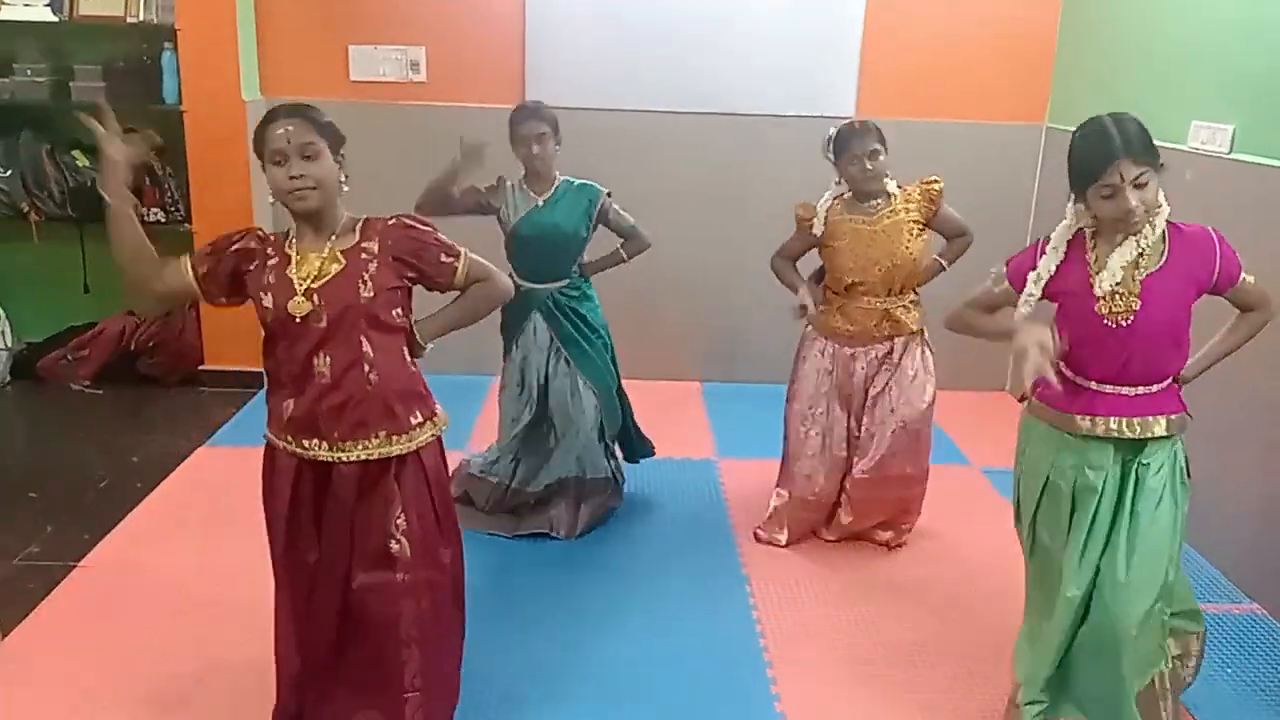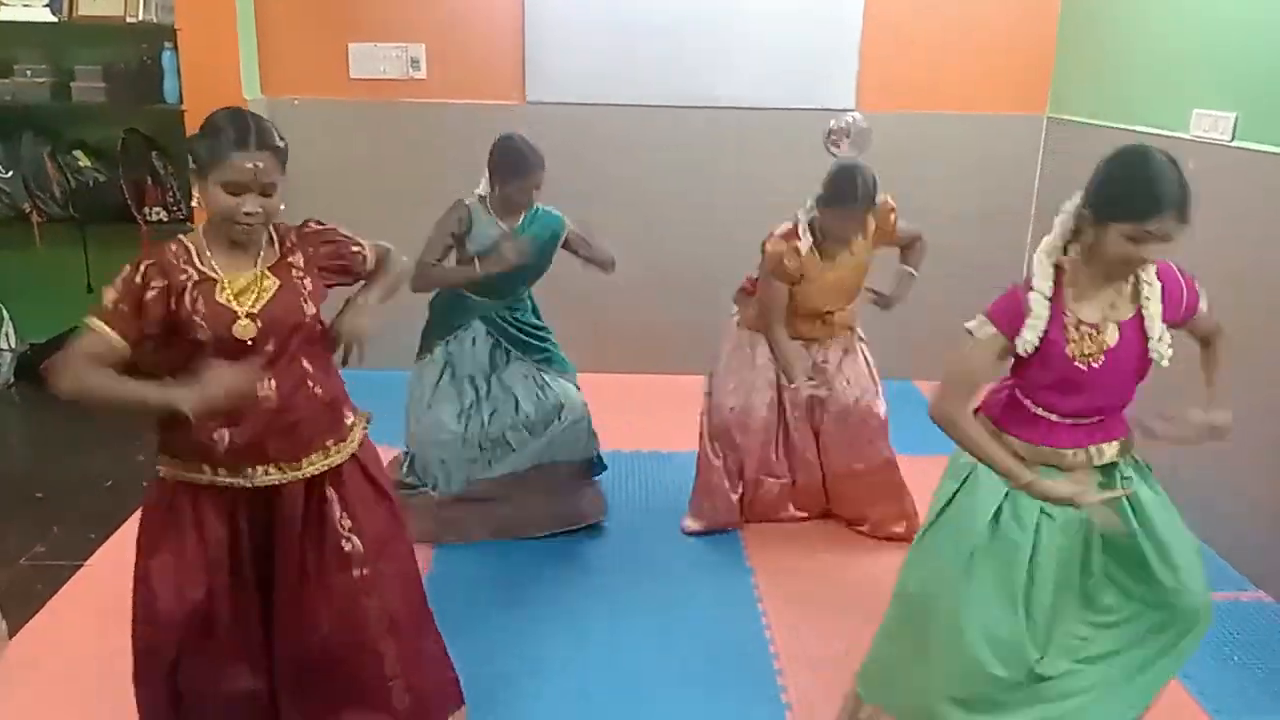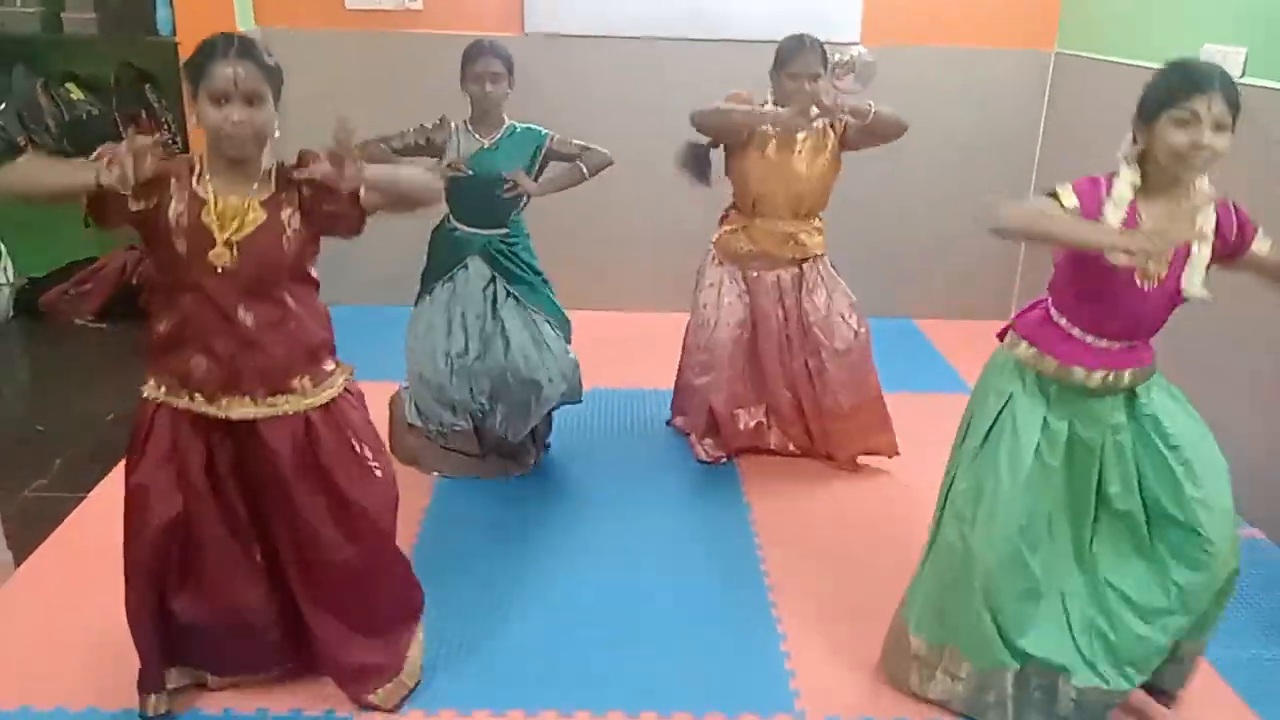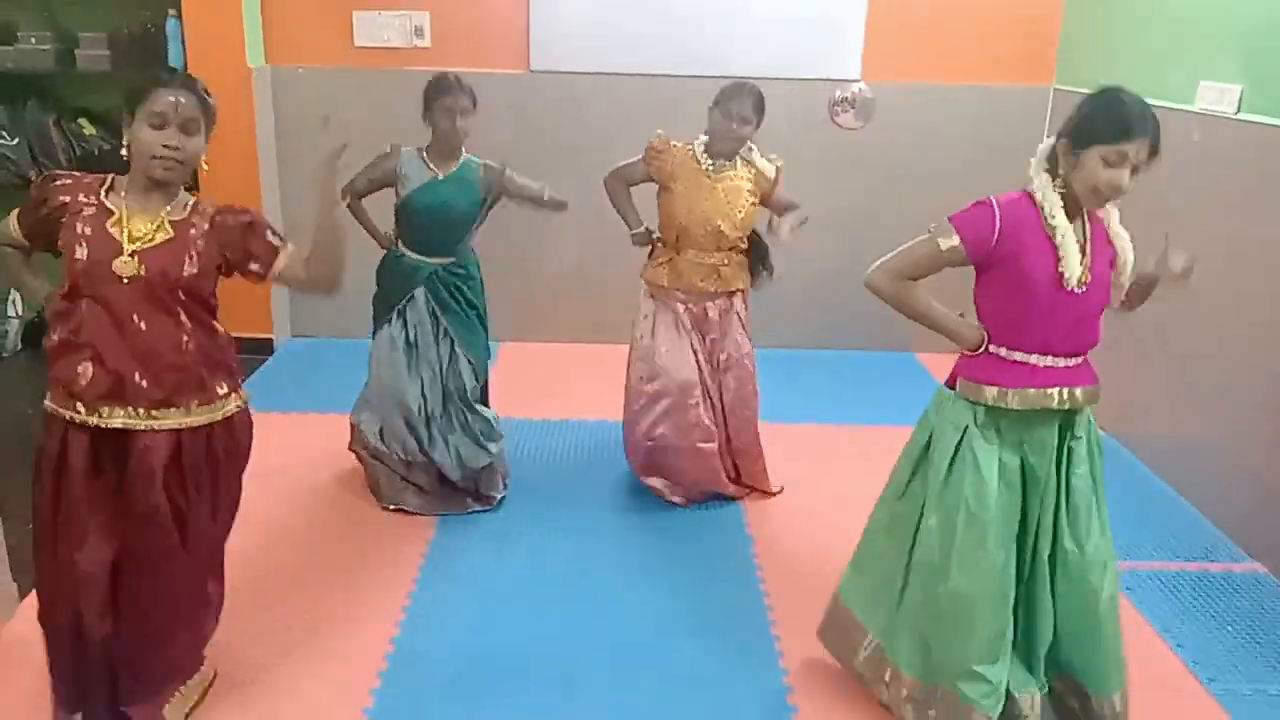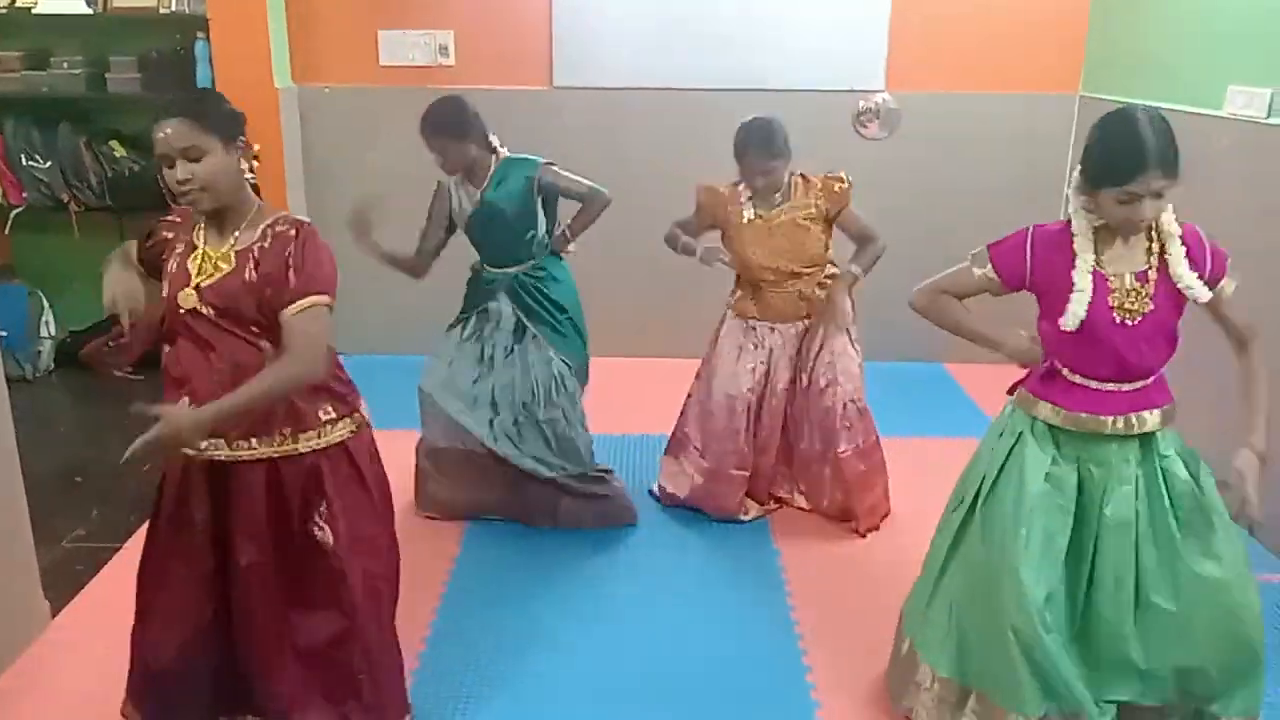
dt=1s
person 1, frame 1
left shoulder: (395, 239)
right shoulder: (251, 257)
left elbow: (496, 286)
right elbow: (149, 282)
left wrist: (418, 332)
right wrist: (116, 185)
left hip: (392, 459)
right hip: (303, 465)
left knee: (396, 609)
right knee: (314, 611)
person 1, frame 2
left shoulder: (311, 248)
right shoulder: (160, 276)
left elbow: (390, 261)
right elbow: (70, 375)
left wrist: (361, 310)
right wrist: (179, 393)
left hip: (328, 471)
right hip: (209, 488)
left knee: (363, 614)
right knee: (203, 634)
person 1, frame 3
left shoulder: (305, 184)
right shoulder: (157, 184)
left elbow: (428, 190)
left wrist: (357, 176)
right wrist: (99, 177)
left hip: (306, 407)
right hip: (190, 416)
left knee: (345, 537)
right knee: (185, 552)
left ankle: (370, 656)
right ankle: (189, 660)
person 1, frame 4
left shoulder: (221, 227)
right shoulder: (68, 198)
left elbow: (323, 277)
left wrist: (328, 185)
left hip: (191, 428)
right hip: (90, 428)
left knee: (176, 567)
right knee: (83, 570)
person 1, frame 5
left shoulder: (294, 243)
right shoulder: (174, 238)
left elbow: (306, 361)
right elbow: (127, 262)
left wrist: (199, 421)
right wrist: (120, 273)
left hip: (307, 453)
right hip: (209, 457)
left knee: (336, 595)
right knee: (188, 599)
person 2, frame 1
left shoulder: (1197, 248)
right shoulder: (1054, 256)
left elbow: (1260, 309)
right elbow: (960, 315)
left wrist: (1188, 370)
right wrist: (1020, 330)
left hip: (1148, 455)
right hip: (1060, 443)
left knee: (1127, 605)
right knee: (1063, 591)
person 2, frame 2
left shoulder: (1166, 288)
right shoulder: (1032, 299)
left elbow: (1212, 336)
right elbow: (948, 406)
left wrist: (1210, 407)
right wrist: (1038, 486)
left hip: (1109, 470)
right hip: (1019, 469)
left knee: (1174, 600)
right knee: (955, 620)
person 2, frame 3
left shoulder: (1220, 218)
right shoulder: (1099, 197)
right elbow: (1009, 219)
right wrist: (1131, 243)
left hip: (1131, 396)
right hip: (1039, 390)
left knee: (1196, 531)
right knee: (1002, 540)
left ankle: (1119, 664)
right ankle: (975, 665)
person 2, frame 4
left shoulder: (1108, 232)
right shoulder: (1000, 218)
right elbow: (884, 277)
left wrist: (1156, 277)
right wrist: (963, 330)
left hip: (1066, 431)
right hip: (985, 426)
left knee: (1075, 581)
right knee: (967, 581)
person 2, frame 5
left shoulder: (1191, 250)
right shoulder: (1041, 249)
left elbow: (1248, 342)
right elbow: (927, 297)
left wrist: (1253, 447)
right wrist: (1013, 346)
left hip: (1145, 452)
right hip: (1047, 445)
left knee: (1214, 605)
right knee: (1020, 600)
person 3, frame 1
left shoulder: (586, 196)
right shoulder: (501, 196)
left elbow: (640, 240)
right elbow: (427, 207)
left wrist: (590, 267)
right wrist: (461, 167)
left hip: (574, 316)
right hip: (525, 316)
left knee: (578, 409)
right knee: (526, 413)
left ankle: (580, 498)
right ankle: (523, 492)
person 3, frame 2
left shoulder: (548, 222)
right shoulder: (465, 214)
left elbow: (605, 263)
right elbow: (422, 278)
left wrist: (585, 249)
right wrist: (486, 267)
left hip: (516, 326)
right hip: (462, 329)
left knee: (561, 406)
right knee: (446, 425)
left ankle: (553, 500)
right ankle: (447, 504)
person 3, frame 3
left shoulder: (531, 140)
right shoulder: (445, 135)
left elbow: (602, 157)
right elbow: (369, 148)
left wrist: (540, 187)
left hip: (510, 259)
right hip: (456, 258)
left knee: (533, 359)
right knee: (440, 360)
left ankle: (515, 439)
right ankle: (451, 444)
person 3, frame 4
left shoulder: (485, 176)
right shoulder: (401, 163)
left elbow: (556, 202)
right elbow: (351, 192)
left wrist: (502, 185)
right wrist: (381, 238)
left hip: (455, 290)
right hip: (403, 287)
left knee: (457, 386)
right knee: (399, 386)
left ankle: (465, 472)
right ankle: (405, 476)
person 3, frame 5
left shoulder: (528, 172)
right shoulder: (448, 194)
left elbow: (598, 197)
right elbow: (419, 267)
left wrist: (559, 242)
right wrist: (375, 247)
left hip: (541, 296)
right hip: (490, 298)
left knee: (546, 394)
right knee: (448, 390)
left ankle: (559, 493)
right ankle: (464, 487)
person 4, frame 1
left shoulder: (918, 203)
right shoulder: (825, 217)
left elbow: (963, 236)
right elbow: (781, 260)
left wrist: (930, 270)
right wrist: (803, 289)
left hip: (897, 345)
right hip: (834, 342)
left knee: (895, 438)
right knee: (817, 434)
left ankle: (872, 520)
right ankle: (799, 515)
person 4, frame 2
left shoulder: (873, 229)
right shoulder: (785, 250)
left elbow: (915, 240)
right elbow: (775, 325)
left wrist: (905, 278)
right wrist: (796, 383)
left hip: (833, 339)
right hip: (766, 337)
left knee: (858, 422)
right knee: (739, 418)
left ankle: (867, 510)
right ankle: (737, 503)
person 4, frame 3
left shoulder: (833, 128)
right shoulder: (744, 119)
left elbow: (897, 126)
right elbow: (701, 118)
left wrist: (852, 111)
right wrist: (775, 117)
left hip: (804, 264)
right hip: (741, 261)
left knee: (843, 342)
right knee: (719, 350)
left ankle: (830, 436)
right ankle: (716, 431)
person 4, frame 4
left shoulder: (757, 175)
right shoulder: (671, 159)
left elbow: (794, 210)
right elbow: (614, 179)
left wrist: (785, 225)
right wrist: (637, 228)
left hip: (726, 300)
right hip: (670, 295)
left knee: (733, 391)
right knee: (671, 388)
left ankle: (730, 473)
right ankle: (684, 475)
person 4, frame 5
left shoulder: (821, 195)
right shoulder: (724, 204)
left elbow: (873, 242)
right elbow: (674, 233)
left wrist: (845, 284)
right wrist: (700, 250)
left hip: (819, 318)
right hip: (754, 321)
left knee: (836, 406)
right knee: (727, 403)
left ankle: (847, 499)
right ankle: (727, 491)
